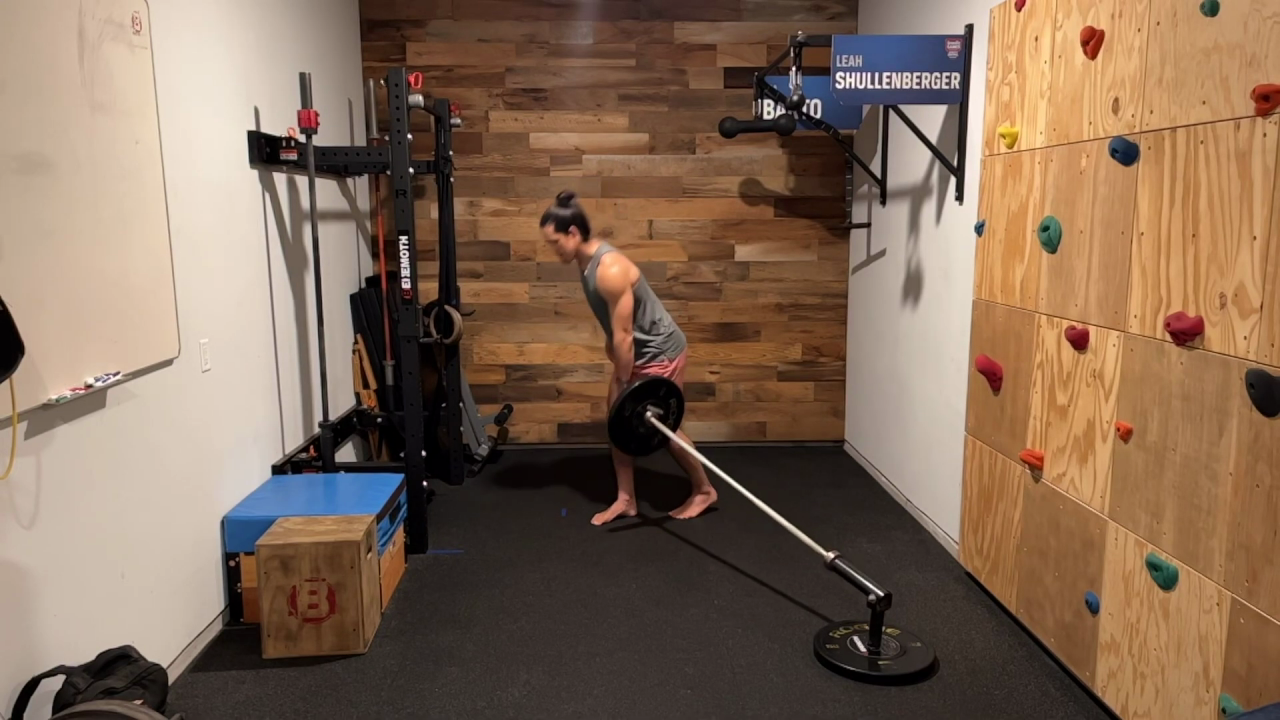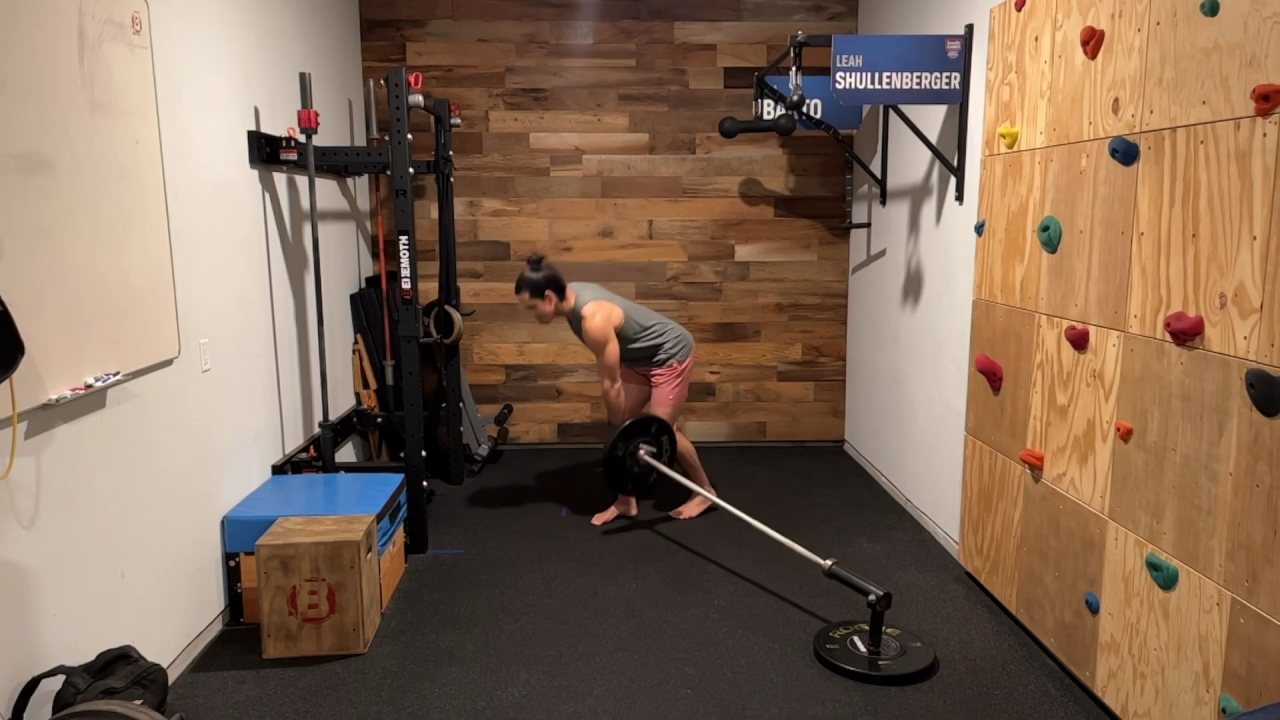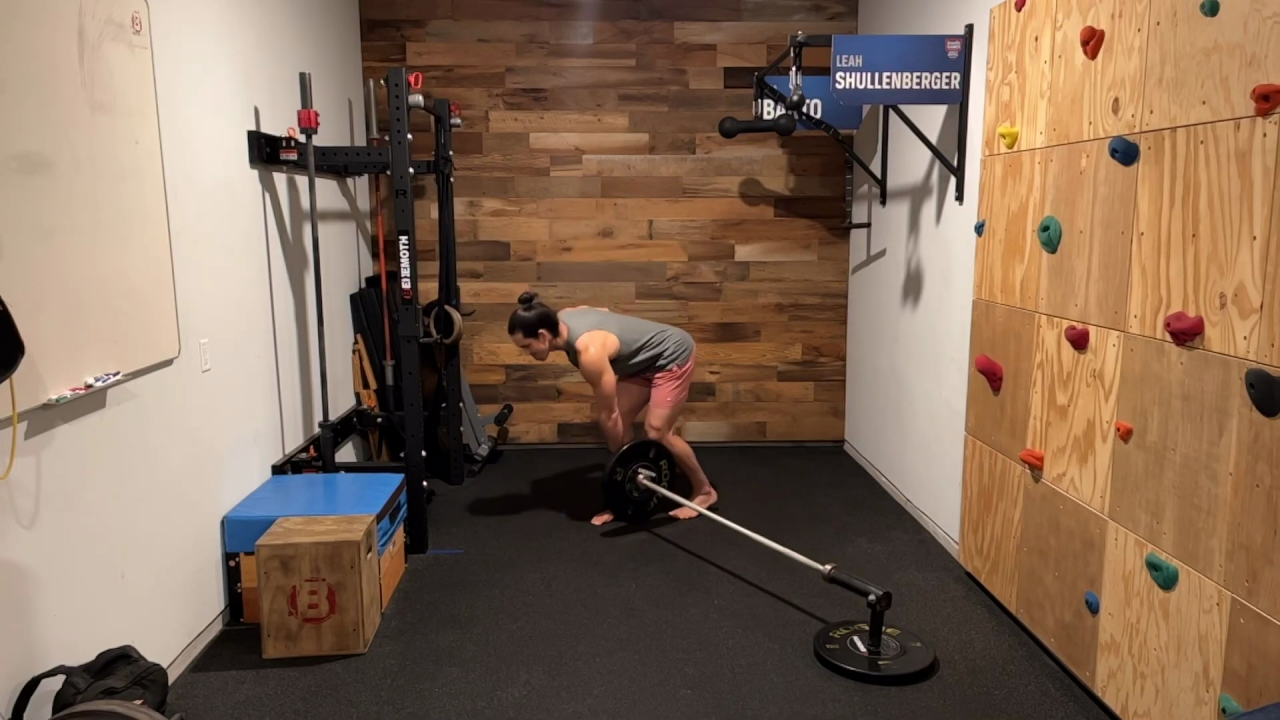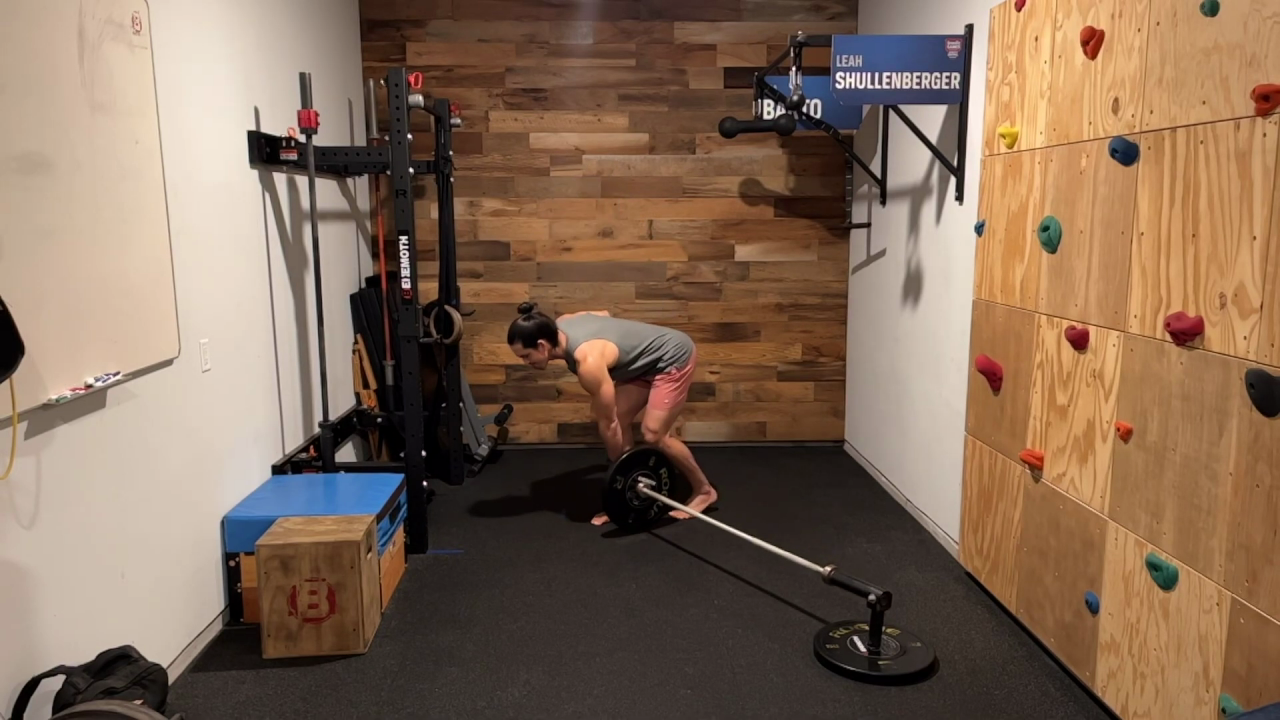
dt=0.4s
person 1, frame 1
left shoulder: (611, 269)
right shoulder: (586, 260)
left elbow: (624, 333)
left wrist: (625, 385)
left hip: (659, 352)
right hip: (633, 353)
left ankle: (704, 490)
right ankle: (625, 500)
person 1, frame 2
left shoulder: (594, 320)
right shoulder: (573, 294)
left elbow: (611, 383)
left wrist: (618, 426)
left hip: (670, 352)
right hip: (641, 355)
right knee: (619, 426)
left ankle: (704, 492)
right ankle: (625, 501)
person 1, frame 3
left shoulder: (589, 352)
right shoulder: (563, 318)
left elbow: (608, 414)
right elbow: (604, 311)
left wrist: (618, 455)
left hip: (672, 356)
right hip: (645, 358)
left knee: (656, 432)
right knee: (621, 422)
left ankle: (704, 491)
person 1, frame 4
left shoulder: (588, 362)
right shoulder: (561, 325)
left elbow: (607, 424)
right elbow: (603, 313)
left hip: (673, 358)
right hip: (647, 358)
left knee: (653, 434)
right knee: (620, 420)
left ankle: (704, 491)
